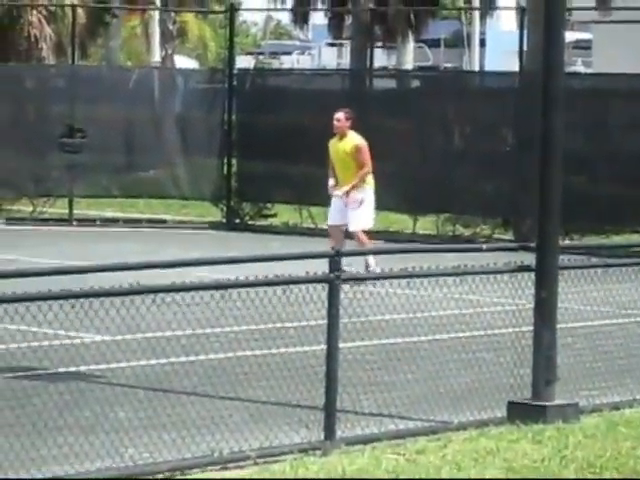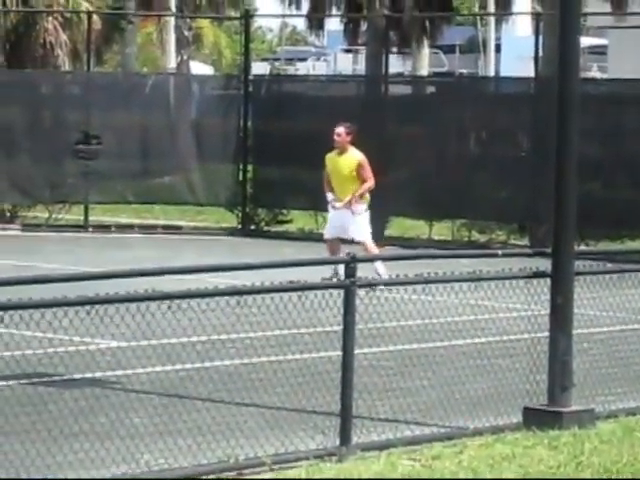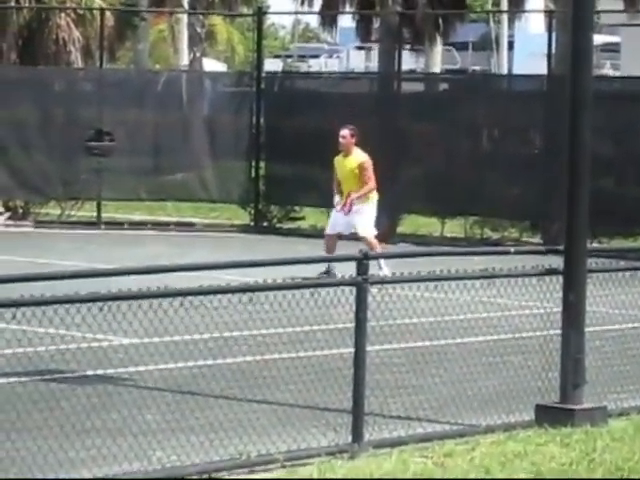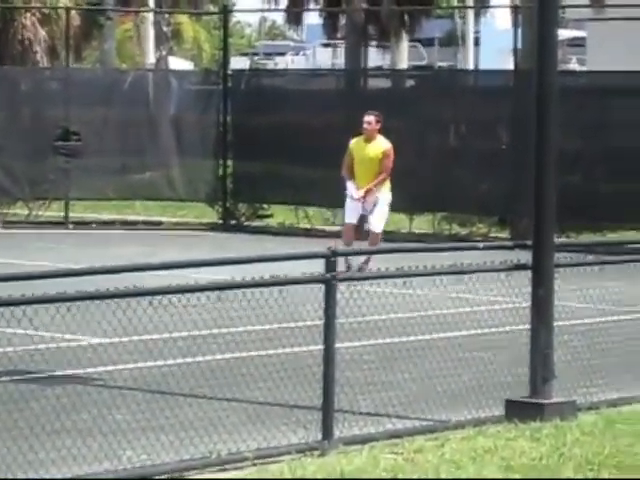
dt=0.4s
person 1, frame 1
left shoulder: (358, 142)
right shoulder: (332, 143)
left elbow: (367, 169)
left wrist: (350, 187)
right wrist: (331, 181)
left hip: (360, 190)
right hip: (341, 191)
left knee: (357, 230)
right knee: (334, 227)
left ankle: (371, 266)
person 1, frame 2
left shoulder: (358, 158)
right shoulder: (330, 157)
left elbow: (370, 182)
right elbow: (327, 180)
left wrist: (354, 197)
right wrist: (329, 195)
left hip: (356, 205)
right hip: (338, 205)
left knee: (363, 239)
right knee: (330, 238)
left ankle: (382, 274)
right ankle: (337, 273)
person 1, frame 3
left shoulder: (362, 160)
right shoulder: (338, 160)
left elbow: (371, 185)
left wrist: (353, 198)
right wrist: (337, 197)
left hip: (364, 203)
right hip: (344, 204)
left knee: (365, 235)
right knee: (329, 235)
left ankle: (382, 267)
right ankle: (330, 268)
person 1, frame 4
left shoulder: (386, 147)
right shoulder: (354, 143)
left elbow: (384, 174)
right elbow: (346, 168)
left wrist: (366, 189)
right wrist: (350, 185)
left hip: (378, 192)
right hip: (356, 191)
left knee: (375, 230)
right knee: (349, 225)
left ankle: (367, 261)
right ankle: (347, 262)
